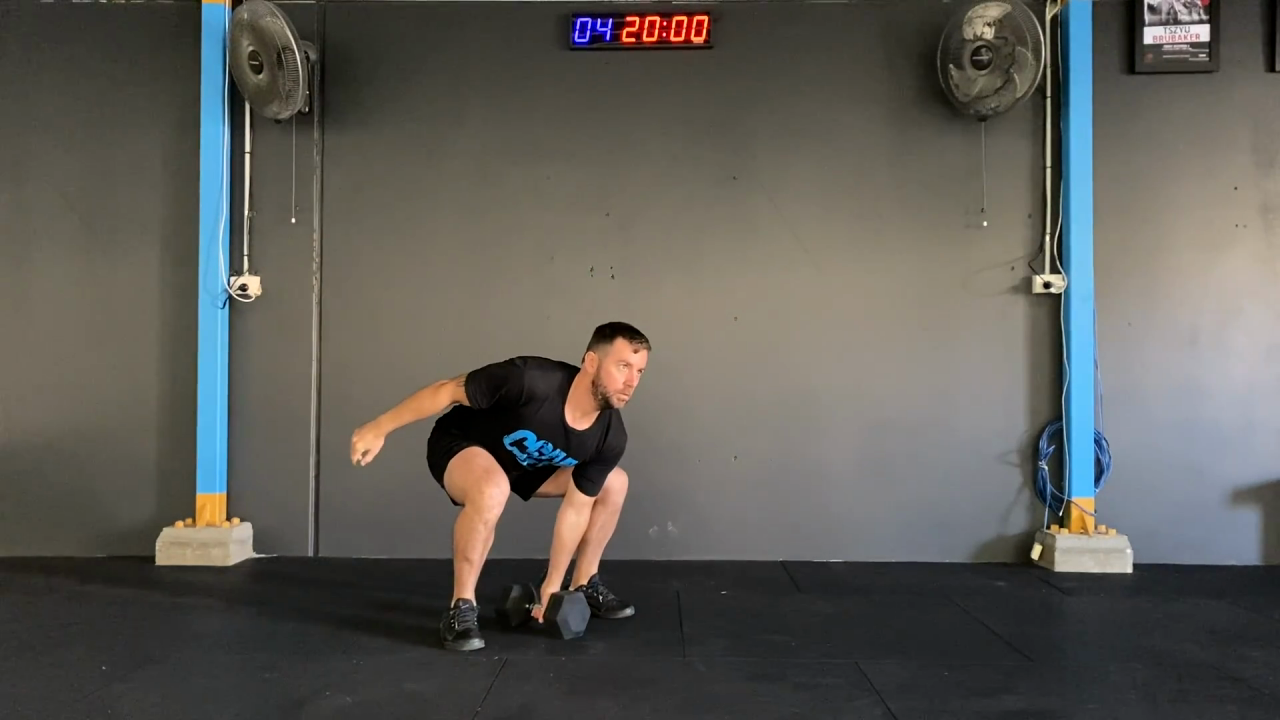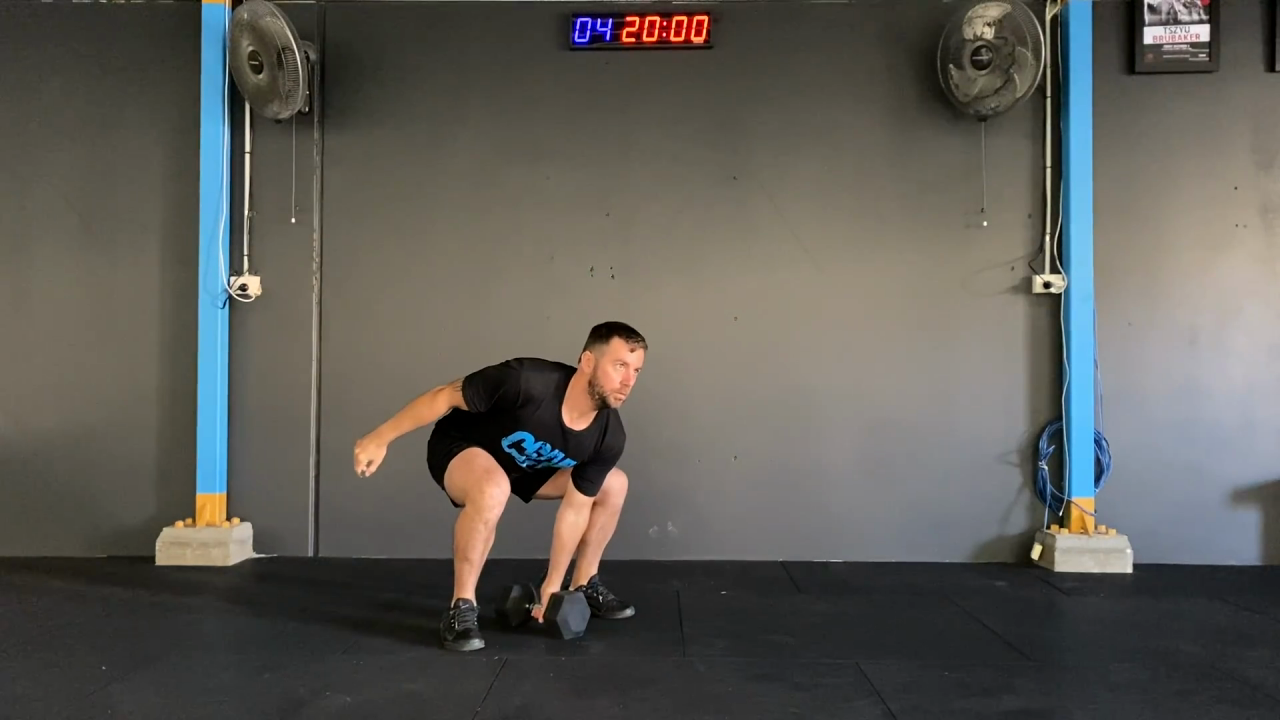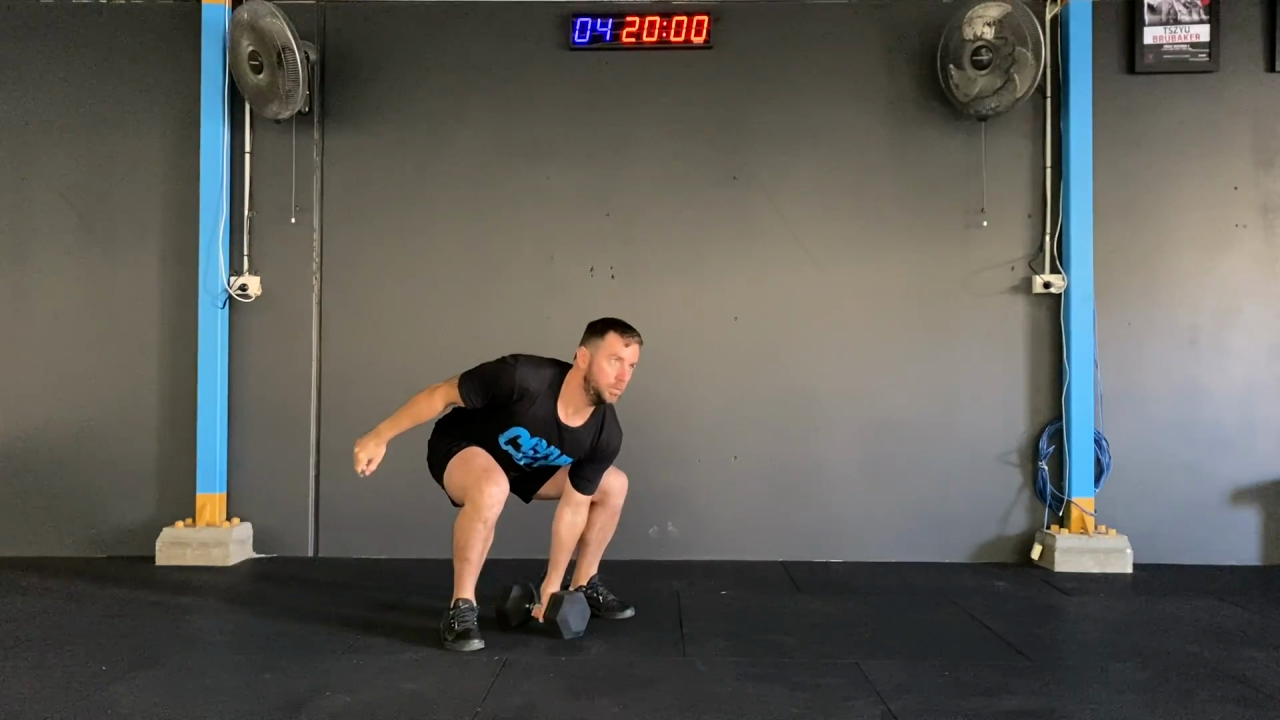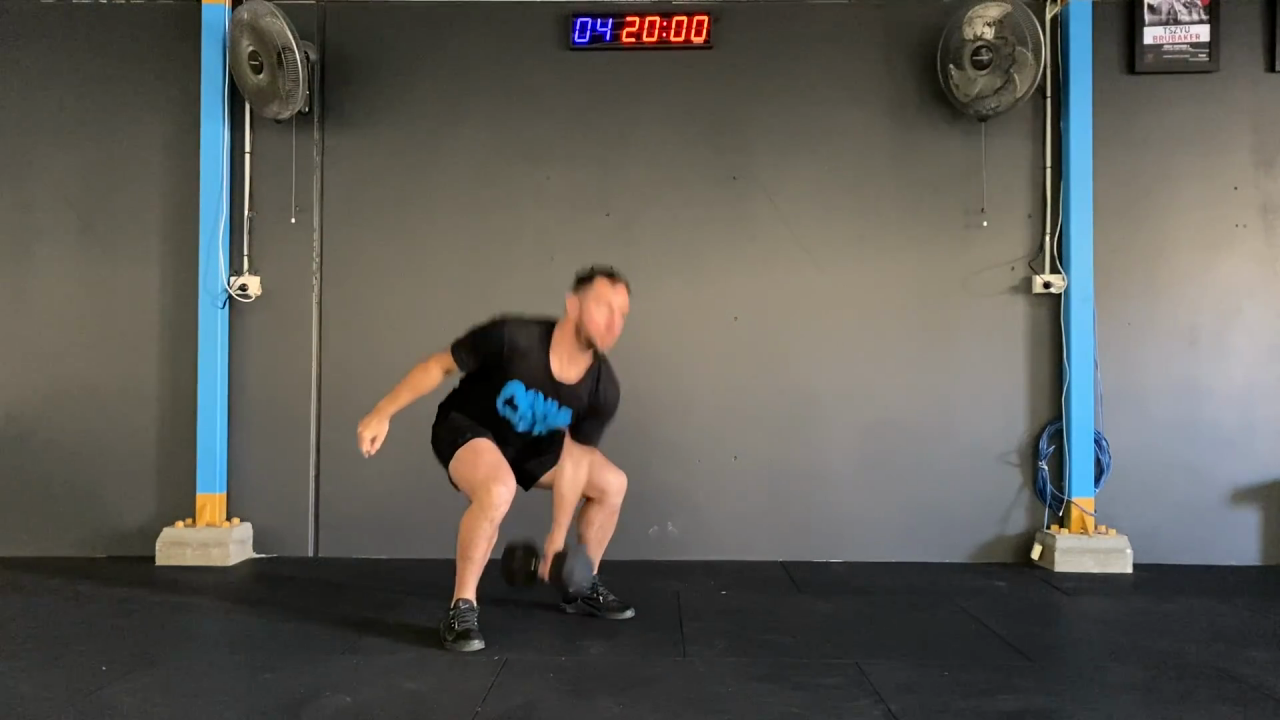
dt=0.2s
person 1, frame 1
left shoulder: (610, 437)
right shoulder: (530, 380)
left elbow: (577, 505)
right elbow: (447, 391)
left wrist: (552, 585)
right wrist: (380, 428)
left hip: (525, 462)
right hip: (460, 444)
left knee: (614, 484)
right knee: (491, 490)
left ankle: (583, 585)
right ankle: (461, 608)
person 1, frame 2
left shoulder: (608, 437)
right shoulder: (527, 382)
left elbow: (576, 506)
right elbow: (445, 397)
left wrist: (552, 586)
right wrist: (381, 438)
left hip: (524, 464)
right hip: (460, 446)
left knee: (614, 485)
right knee: (492, 490)
left ankle: (583, 586)
right ankle: (462, 608)
person 1, frame 3
left shoulder: (604, 434)
right shoulder: (522, 379)
left elbow: (574, 504)
right elbow: (442, 395)
left wrist: (553, 584)
right wrist: (380, 438)
left hip: (523, 465)
right hip: (459, 445)
left knee: (613, 486)
right knee: (491, 489)
left ankle: (583, 586)
right ankle: (461, 608)
person 1, frame 4
left shoulder: (602, 388)
right shoulder: (511, 339)
left elbow: (575, 460)
right elbow: (439, 367)
left wrist: (557, 543)
right wrist: (382, 415)
left hip: (528, 443)
right hip: (466, 429)
left knee: (611, 484)
right knee: (499, 489)
left ankle: (585, 588)
right ankle: (461, 608)
